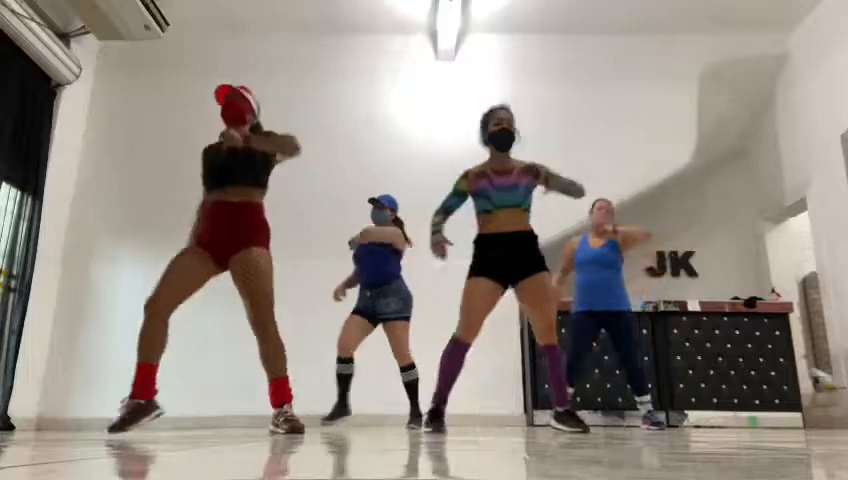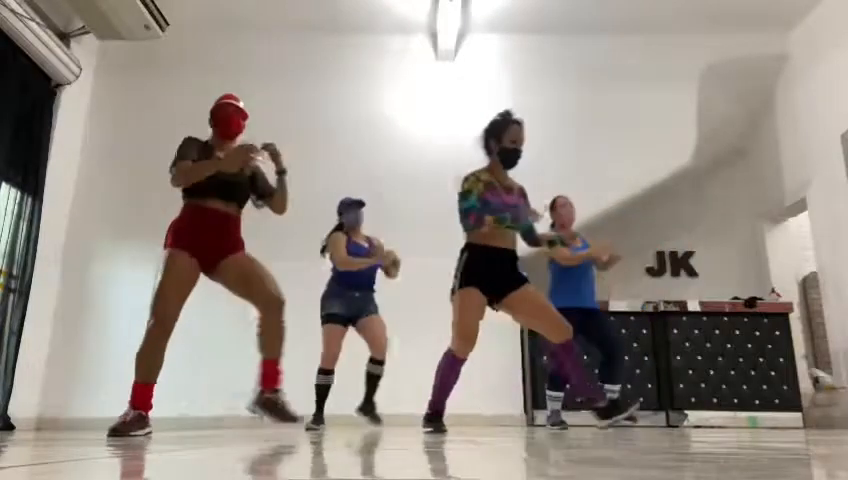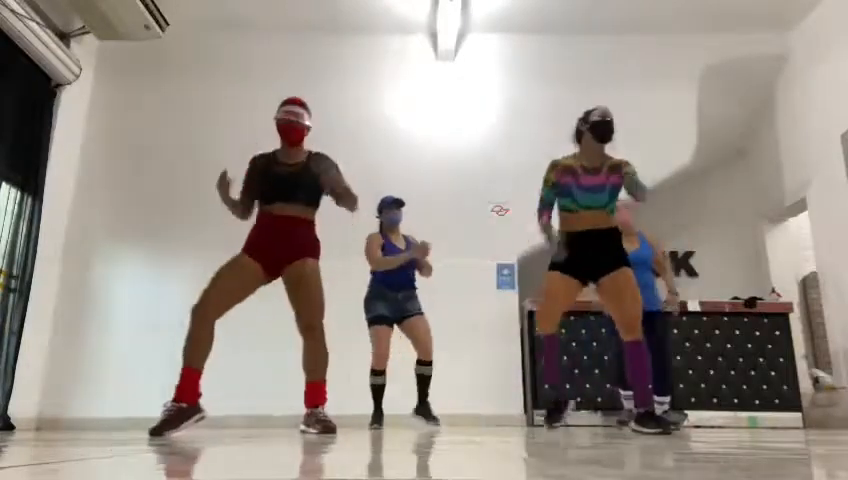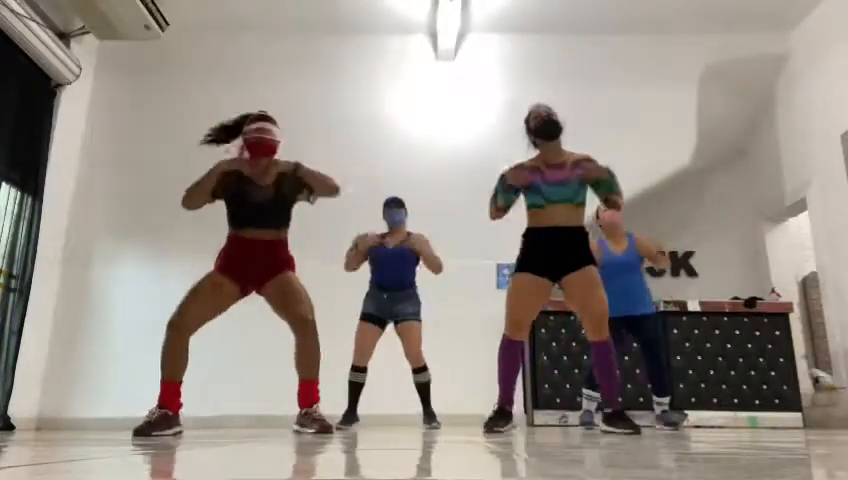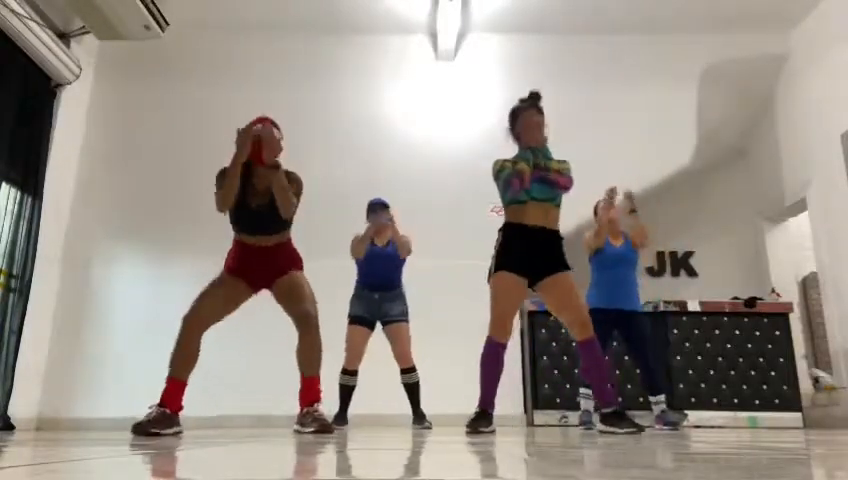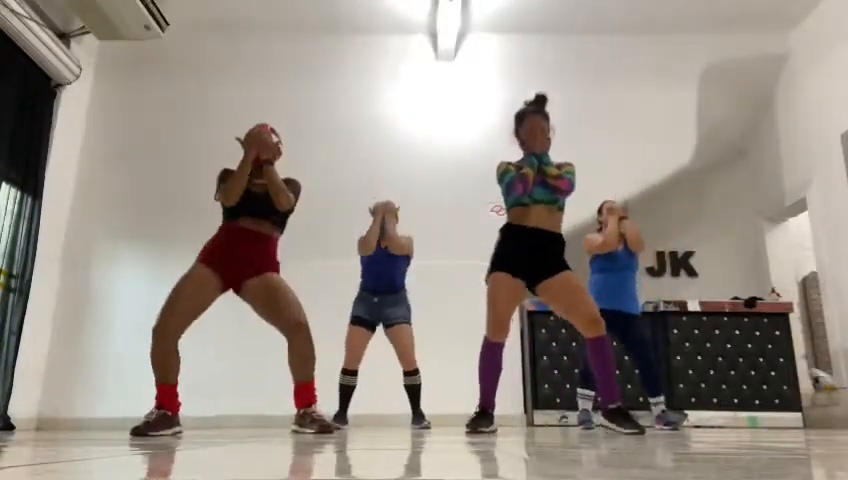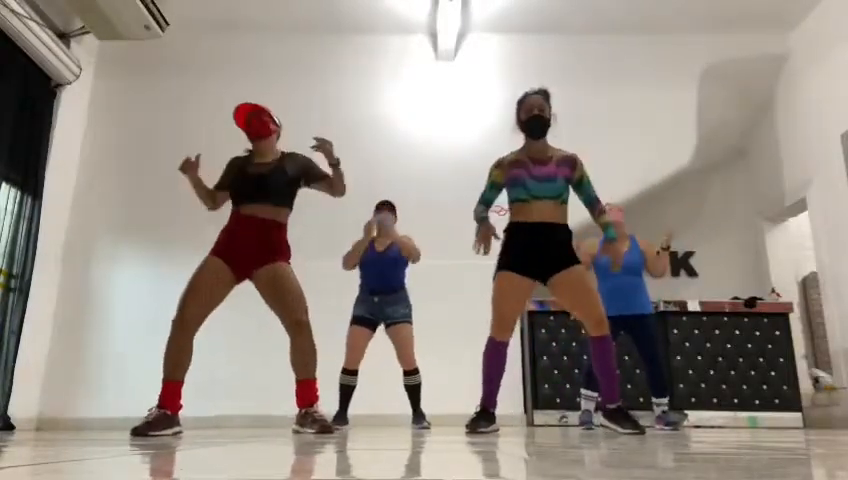
dt=0.7s
person 1, frame 1
left shoulder: (530, 170)
right shoulder: (473, 177)
left elbow: (577, 191)
right elbow: (442, 213)
left wrist: (558, 183)
right wrist: (437, 234)
left hip: (526, 251)
right hip: (488, 253)
left knee: (548, 328)
right knee: (466, 331)
left ankle: (562, 409)
right ankle: (436, 409)
person 1, frame 2
left shoulder: (519, 190)
right shoulder: (474, 181)
left elbow: (531, 237)
right elbow: (470, 223)
right wrist: (511, 217)
left hip: (509, 270)
right hip: (477, 265)
left knee: (561, 330)
right knee: (463, 344)
left ankle: (597, 402)
right ankle: (434, 411)
person 1, frame 3
left shoulder: (621, 167)
right shoulder: (558, 167)
left elbow: (641, 194)
right elbow: (543, 209)
right wrist: (551, 239)
left hip: (608, 248)
right hip: (571, 250)
left knee: (632, 326)
right knee: (545, 320)
left ankle: (644, 412)
right ankle: (558, 399)
person 1, frame 4
left shoulder: (583, 163)
right shoulder: (524, 170)
left elbow: (615, 203)
right elbow: (495, 212)
left wrist: (605, 176)
right wrist: (506, 181)
left hip: (575, 247)
right hip: (536, 248)
left knee: (599, 324)
right knee: (515, 327)
left ankle: (612, 410)
right ankle: (504, 408)
person 1, frame 5
left shoulder: (558, 164)
right shoulder: (502, 166)
left elbow: (565, 182)
right elbow: (516, 184)
left wrist: (541, 147)
right wrist: (527, 149)
left hip: (549, 249)
right hip: (513, 246)
left knee: (582, 326)
right knee: (499, 329)
left ankle: (609, 411)
right ankle: (484, 411)
person 1, frame 6
left shoulder: (564, 168)
right shoulder: (507, 168)
left elbow: (564, 187)
right elbow: (518, 188)
left wrist: (543, 156)
right wrist: (530, 156)
left hip: (550, 254)
right hip: (512, 248)
left knee: (594, 323)
right knee: (496, 330)
left ankle: (612, 407)
right ankle: (485, 411)
person 1, frame 7
left shoulder: (569, 161)
right shoulder: (506, 165)
left elbow: (591, 201)
right elbow: (482, 204)
left wrist: (610, 235)
right wrist: (482, 224)
left hip: (559, 245)
right hip: (517, 245)
left knee: (598, 322)
right knee: (500, 328)
left ankle: (612, 407)
right ankle: (487, 410)
person 2, frame 1
left shoulder: (259, 143)
right shoulder: (211, 151)
left elbow: (293, 146)
left wrist: (253, 139)
right wrist: (196, 234)
left hip: (247, 234)
right hip: (209, 235)
left knee: (263, 319)
right knee: (156, 305)
left ankle: (283, 408)
right ankle: (141, 399)
person 2, frame 2
left shoulder: (250, 167)
right shoulder: (193, 147)
left elbow: (279, 207)
right elbow: (178, 178)
left wrist: (281, 170)
right wrist: (226, 163)
left hip: (229, 245)
right hip: (188, 237)
left knee: (274, 300)
right knee: (161, 320)
left ankle: (269, 392)
right ankle: (138, 410)
person 2, frame 3
left shoulder: (322, 163)
right shoulder: (261, 163)
left elbow: (351, 203)
right elbow: (243, 211)
left wrist: (341, 190)
right wrist: (227, 199)
left hip: (301, 245)
right hip: (260, 243)
left knee: (311, 326)
right knee: (203, 310)
left ankle: (316, 409)
right ankle: (185, 401)
person 2, frame 4
left shoulder: (289, 179)
right shoulder: (231, 177)
left elbow: (332, 189)
right elbow: (189, 202)
left wrist: (293, 167)
right wrist: (220, 167)
left hip: (276, 264)
right hip: (234, 262)
left knee: (306, 322)
right knee: (178, 325)
left ankle: (309, 409)
right ankle: (167, 411)
person 2, frame 5
left shoulder: (289, 179)
right shoulder: (229, 175)
left elbow: (288, 211)
right elbow: (223, 205)
left wrist: (271, 162)
right wrist: (240, 154)
left hip: (283, 263)
right hip: (242, 264)
left knee: (308, 318)
right knee: (192, 321)
left ankle: (310, 409)
right ankle: (168, 410)
person 2, frame 6
left shoulder: (289, 186)
right shoulder: (230, 176)
left elbow: (283, 203)
right elbow: (228, 198)
left wrist: (266, 161)
right wrist: (249, 155)
left hip: (260, 263)
right hip: (218, 256)
left knee: (299, 326)
right knee: (164, 329)
left ankle: (306, 410)
right ankle: (166, 411)
person 2, frame 7
left shoulder: (295, 162)
right shoulder: (238, 165)
left elbow: (338, 190)
right elbow: (212, 202)
left wrist: (333, 160)
right wrist: (194, 178)
left hip: (271, 249)
right hip: (230, 244)
left knee: (300, 324)
right knee: (183, 321)
left ankle: (308, 409)
right ankle: (167, 410)
person 3, frame 1
left shoulder: (394, 235)
right shoulder: (366, 243)
left elbow: (373, 232)
left wrist: (357, 240)
right wrist: (342, 286)
left hip: (392, 297)
right hip: (366, 300)
left knee: (402, 355)
right knee: (344, 346)
left ankle: (416, 410)
right ankle: (342, 403)
person 3, frame 2
left shoulder: (375, 243)
right shoulder: (337, 238)
left elbow: (391, 273)
right elbow: (341, 263)
left wrist: (394, 263)
right wrist: (374, 260)
left hip: (365, 302)
right hip: (337, 300)
left knee: (380, 346)
right knee: (330, 355)
left ankle: (368, 403)
right ankle: (318, 413)
person 3, frame 3
left shoulder: (411, 241)
right shoulder: (375, 239)
left elbow: (425, 271)
right elbow: (377, 264)
left wrist: (422, 258)
right wrist: (410, 255)
left hip: (408, 299)
right hip: (380, 300)
left knee: (426, 349)
right knee: (380, 356)
left ankle: (423, 405)
right ankle: (377, 412)
person 3, frame 4
left shoulder: (417, 239)
right shoulder: (373, 242)
left elbow: (437, 268)
right elbow: (349, 267)
left wrist: (422, 249)
right wrist: (356, 246)
left hip: (406, 300)
right hip: (376, 300)
left knee: (415, 355)
right knee: (359, 355)
left ankle: (428, 411)
right ankle: (351, 411)
person 3, frame 5
left shoulder: (400, 239)
right shoulder: (360, 239)
left elbow: (405, 251)
right elbow: (357, 255)
left wrist: (393, 227)
right wrist: (370, 230)
left hip: (393, 300)
right hip: (363, 301)
left knee: (404, 357)
right knee: (352, 359)
left ankle: (418, 413)
right ankle: (341, 413)
person 3, frame 6
left shoulder: (406, 242)
right shoulder: (365, 242)
left elbow: (394, 245)
right elbow: (367, 248)
left wrist: (389, 216)
right wrist: (377, 217)
left hip: (395, 303)
right hip: (366, 302)
left knee: (408, 360)
right knee: (351, 360)
left ankle: (417, 413)
right ankle: (341, 413)
person 3, frame 7
left shoulder: (402, 242)
right shoulder: (363, 244)
left elbow: (415, 256)
right elbow: (347, 264)
left wrist: (394, 234)
right wrist: (365, 235)
left hip: (396, 303)
right hip: (366, 303)
left knee: (408, 359)
right knee: (351, 360)
left ankle: (417, 413)
right ankle: (341, 413)
person 4, frame 1
left shoulder: (619, 239)
right shoulder: (576, 244)
left elbow: (645, 235)
right elbow: (563, 271)
left wrist: (616, 230)
right wrist: (556, 285)
left hip: (617, 310)
right hip: (584, 311)
left knee: (630, 360)
right knee: (574, 356)
left ankle: (647, 412)
person 4, frame 2
left shoulder: (582, 239)
right shoulder: (552, 238)
left elbow: (601, 265)
right elbow: (565, 258)
left wrist: (610, 259)
right wrist: (594, 253)
left hip: (589, 308)
right hip: (563, 308)
left knee: (614, 349)
left ankle: (612, 403)
right ankle: (554, 411)
person 4, frame 3
left shoulder: (648, 241)
left elbow: (664, 267)
left wrist: (673, 292)
left hip: (651, 310)
left knee: (662, 359)
right knee: (625, 358)
left ankle: (663, 410)
right ankle: (628, 408)
person 4, frame 4
left shoulder: (637, 241)
right shoulder: (596, 247)
left elbow: (662, 265)
left wrist: (659, 254)
left hip: (642, 312)
right hip: (610, 315)
left knee: (657, 359)
left ankle: (662, 411)
right ankle: (587, 410)
person 4, frame 5
left shoulder: (630, 237)
right shoulder: (591, 237)
left elbow: (643, 241)
right elbow: (599, 239)
left wrist: (632, 211)
right wrist: (607, 206)
left hip: (630, 308)
right hip: (599, 307)
left knee: (646, 359)
left ankle: (661, 412)
right ankle: (585, 411)
person 4, frame 6
left shoulder: (629, 239)
right shoulder: (593, 239)
left elbow: (638, 244)
right elbow: (608, 244)
left wrist: (624, 218)
right wrist: (612, 218)
left hip: (628, 311)
right hip: (599, 308)
left knee: (646, 360)
left ankle: (660, 412)
right ankle: (584, 411)
person 4, frame 7
left shoulder: (639, 245)
right shoulder: (596, 246)
left elbow: (658, 272)
left wrist: (664, 248)
right wrist: (584, 250)
left hip: (640, 313)
right hip: (608, 315)
left knee: (655, 363)
left ankle: (662, 413)
right ankle: (586, 412)
